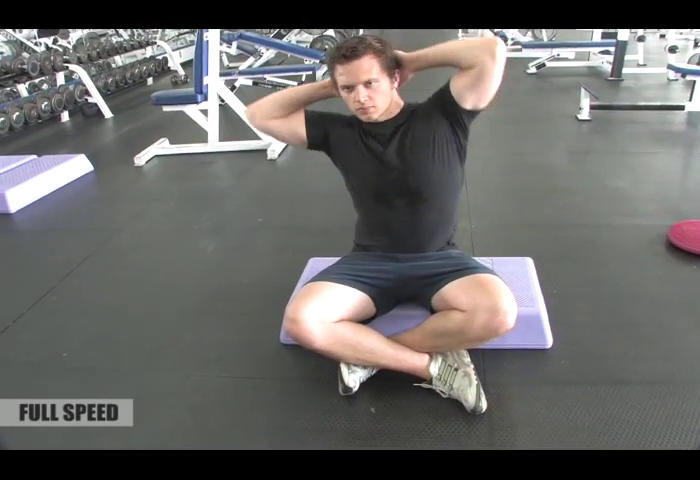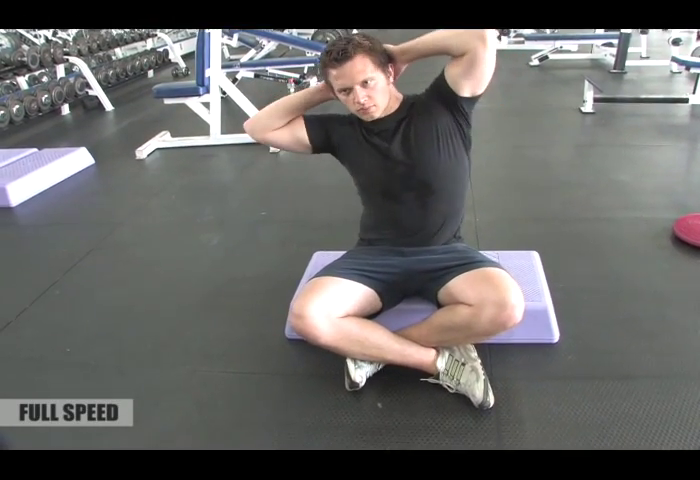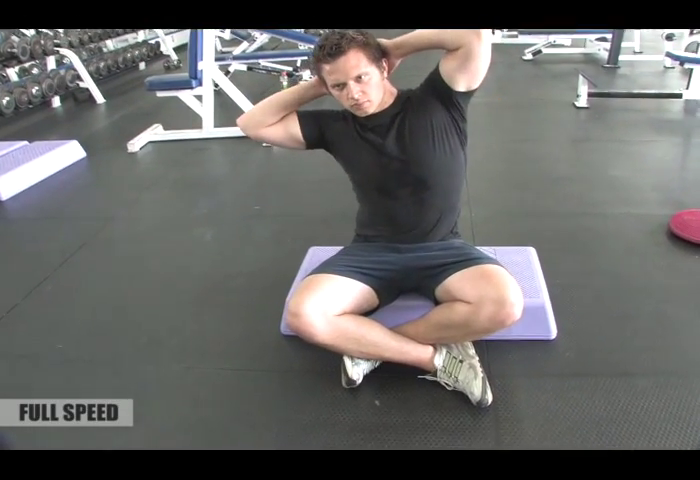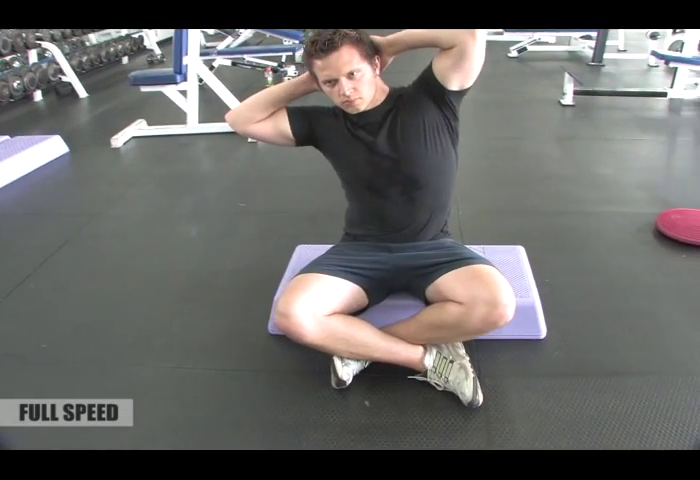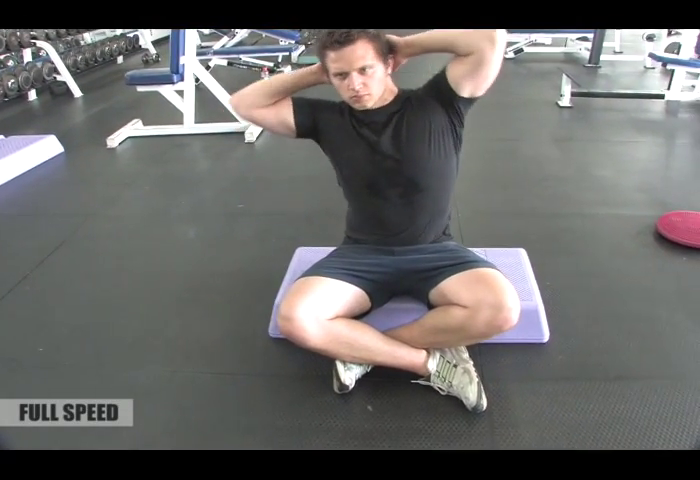
dt=0.2s
person 1, frame 1
left shoulder: (441, 117)
right shoulder: (338, 132)
left elbow: (492, 52)
right elbow: (259, 115)
left wrist: (414, 60)
right wrist: (326, 87)
left hip: (438, 259)
right hip: (370, 261)
left knee: (499, 312)
right knee: (301, 321)
left ankle: (365, 352)
right ankle: (432, 365)
person 1, frame 2
left shoulder: (441, 107)
right shoulder: (340, 131)
left elbow: (482, 38)
right elbow: (258, 128)
left wrist: (404, 51)
right wrist: (320, 92)
left hip: (444, 253)
right hip: (375, 256)
left knee: (505, 307)
right knee: (307, 318)
left ankle: (371, 348)
right ankle: (440, 360)
person 1, frame 3
left shoulder: (437, 101)
right shoulder: (333, 127)
left elbow: (476, 34)
right elbow: (251, 124)
left wrist: (398, 46)
right wrist: (313, 88)
left hip: (441, 249)
right hip: (372, 251)
left knee: (504, 304)
right knee: (303, 315)
left ankle: (368, 345)
right ankle: (437, 358)
person 1, frame 4
left shoulder: (430, 100)
right shoulder: (324, 123)
left elbow: (470, 34)
right elbow: (240, 119)
left wrist: (392, 43)
right wrist: (304, 83)
left hip: (430, 248)
right hip: (361, 250)
left knee: (497, 304)
right knee: (292, 316)
left ankle: (361, 344)
right ankle: (427, 358)
person 1, frame 5
left shoulder: (437, 104)
right shoulder: (327, 119)
left elbow: (490, 38)
right elbow: (244, 104)
left wrist: (407, 45)
right wrist: (311, 74)
left hip: (433, 252)
right hip: (362, 254)
left knee: (501, 308)
right knee: (295, 320)
left ankle: (361, 348)
right ankle: (430, 362)
